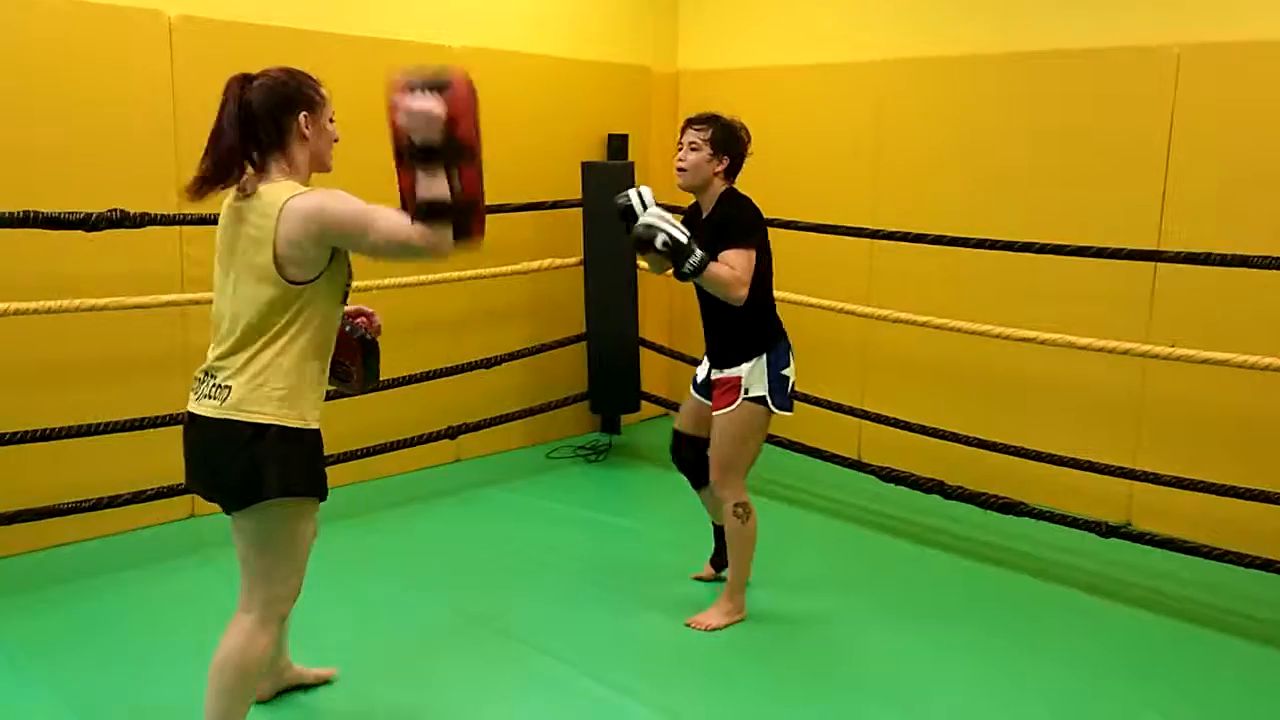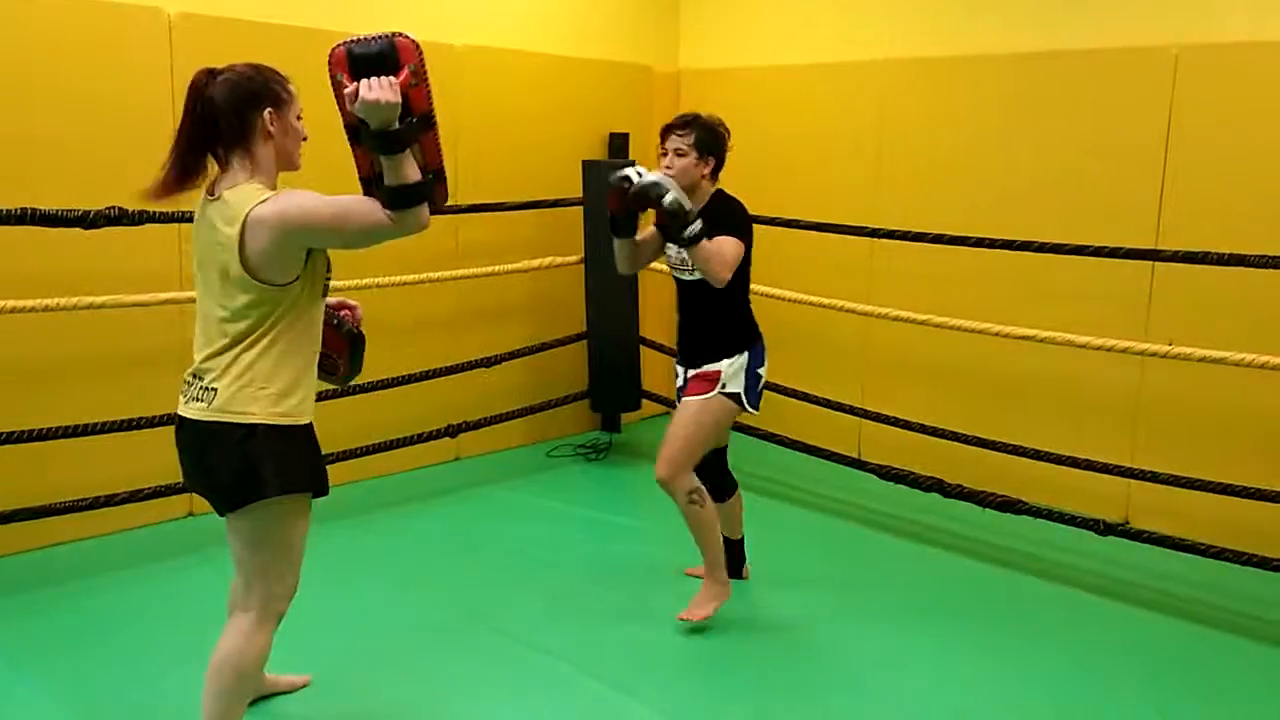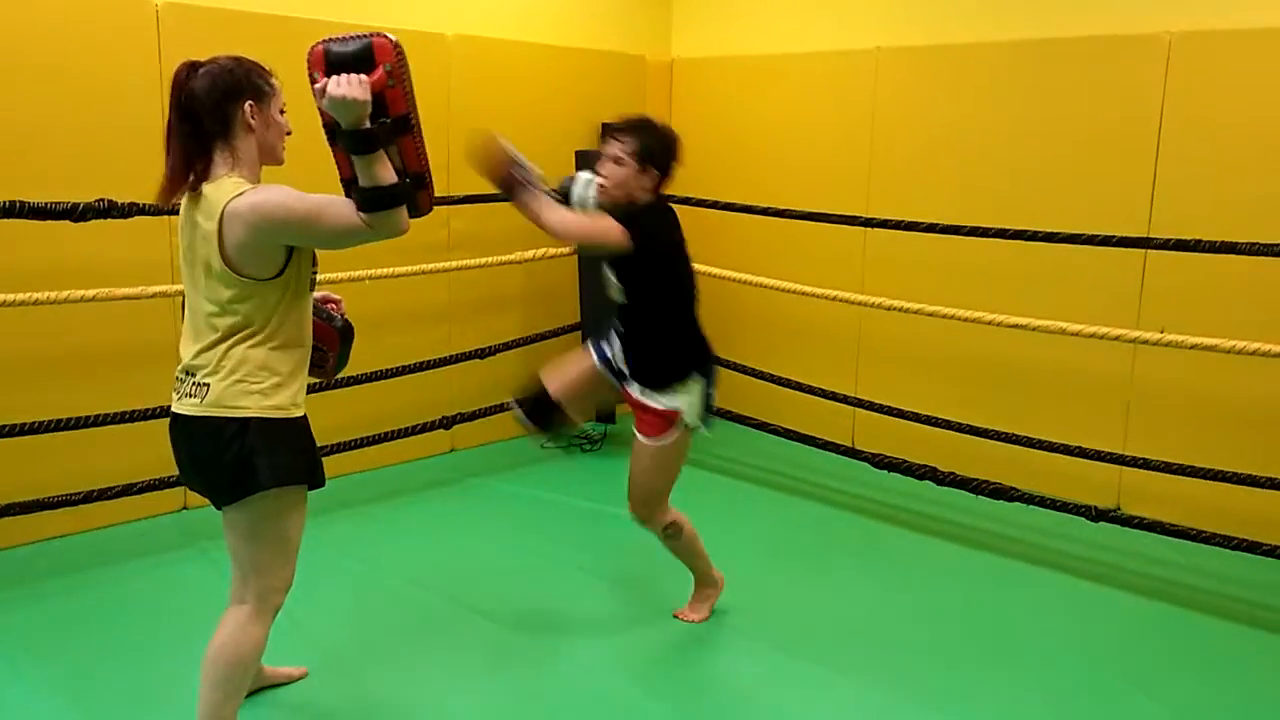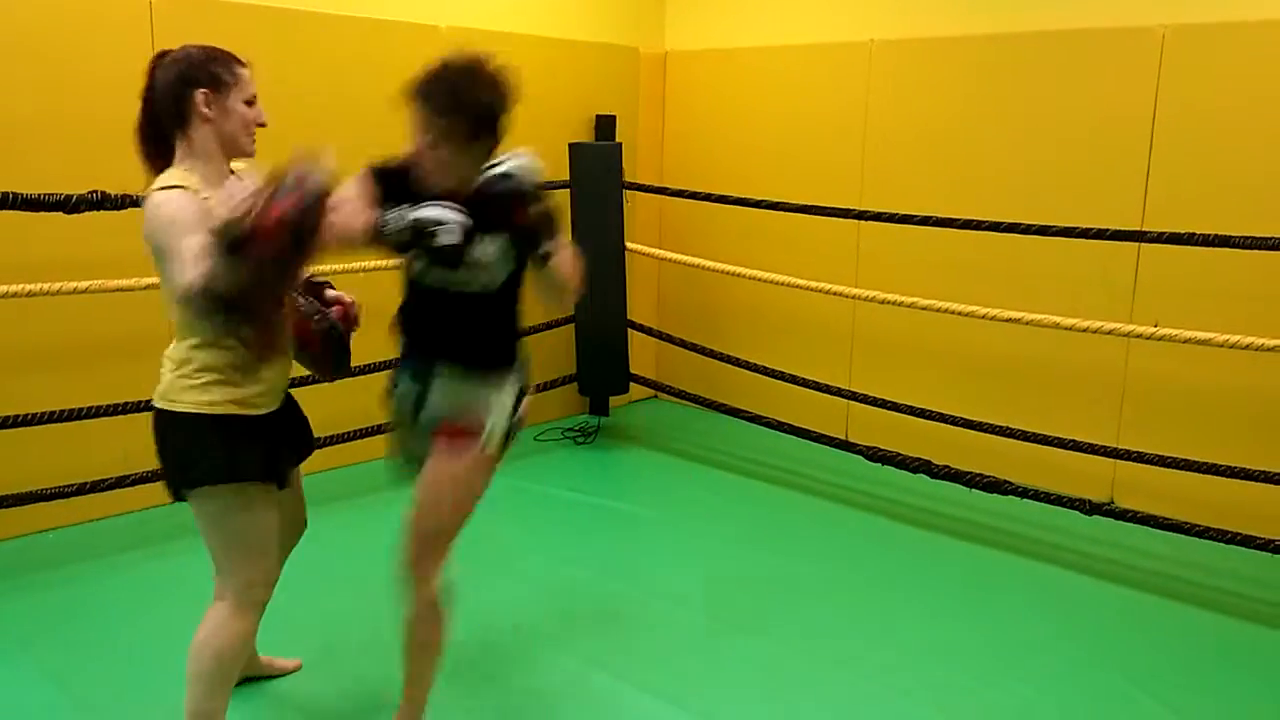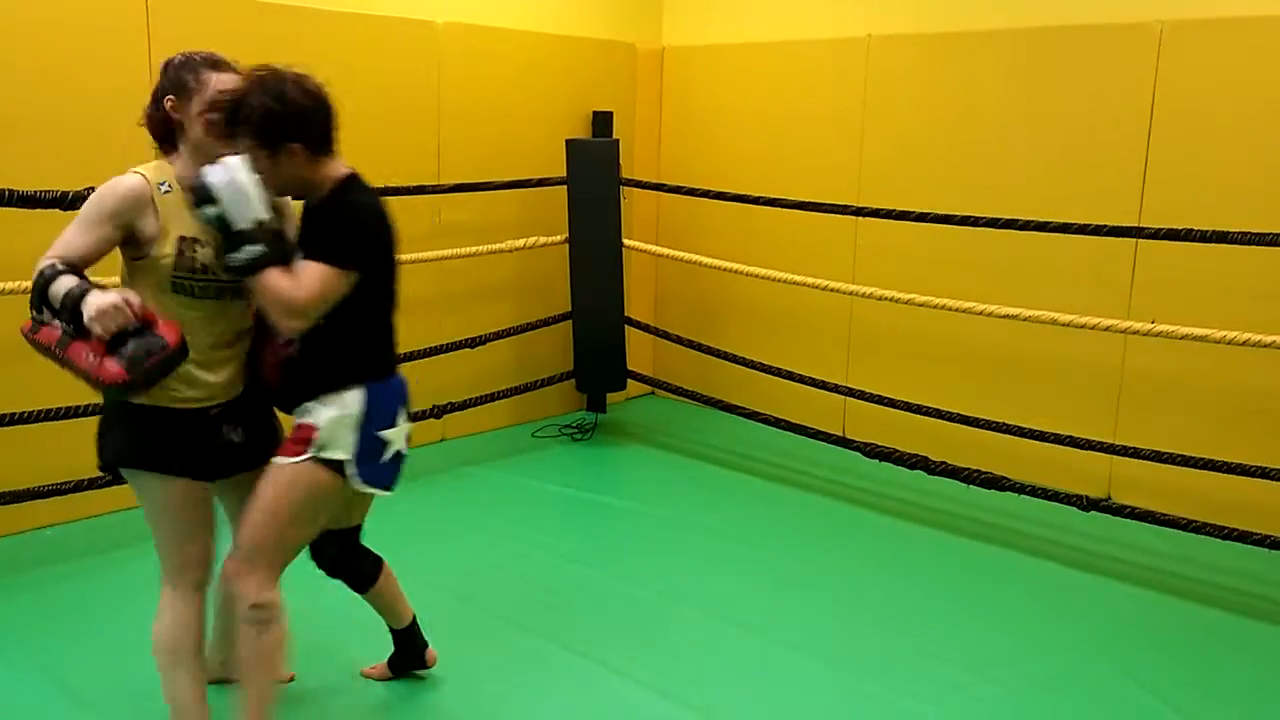
dt=0.4s
person 1, frame 1
left shoulder: (242, 202)
right shoulder: (317, 210)
right elbow: (436, 238)
left wrist: (333, 317)
right wrist: (427, 144)
left hip: (224, 415)
right hip: (264, 427)
left knee: (289, 545)
right knee: (265, 599)
person 1, frame 2
left shoulder: (217, 204)
right shoulder: (282, 214)
right elbow: (409, 217)
left wrist: (314, 308)
right wrist: (386, 129)
left hip: (215, 417)
right hip: (255, 429)
left knee: (260, 571)
right knee: (267, 597)
person 1, frame 3
left shoulder: (202, 197)
right shoulder: (261, 208)
right elbow: (387, 222)
left wrist: (298, 301)
right wrist: (358, 128)
left hip: (210, 411)
right hip: (248, 421)
left knee: (262, 563)
right knee: (261, 590)
person 1, frame 4
left shoulder: (238, 182)
right shoulder: (173, 204)
right elbow: (205, 313)
left wrist: (316, 299)
right wrist: (230, 243)
left hip: (257, 404)
right hip: (214, 416)
left knee: (282, 530)
right knee: (243, 584)
left ankle: (239, 656)
person 1, frame 5
right shoulder: (134, 193)
right elbow: (50, 273)
right wrist: (91, 300)
left hip: (235, 401)
right hip: (158, 411)
right knee: (188, 577)
left ankle: (222, 658)
person 2, frame 1
left shoulder: (738, 214)
right shoulder: (697, 214)
left elbow: (736, 289)
right elbow: (659, 266)
left wrist: (681, 249)
right wrist: (645, 231)
left hip: (755, 361)
right hip: (722, 358)
left knee: (725, 480)
right knee: (685, 451)
left ankle: (733, 600)
right ankle: (726, 552)
person 2, frame 2
left shoulder: (729, 213)
right shoulder: (676, 213)
left elbow: (720, 272)
right elbow: (628, 265)
left wrist: (679, 215)
right wrist: (624, 217)
left hip: (731, 360)
right hip: (694, 358)
left knee: (671, 471)
right knee: (708, 465)
left ankle: (717, 580)
right ankle: (734, 559)
person 2, frame 3
left shoulder: (653, 223)
right shoulder: (620, 217)
left elbow: (573, 232)
right elbow: (578, 228)
left wrist: (515, 180)
right wrist: (580, 200)
left hip: (672, 378)
right hip: (629, 349)
left knee: (646, 508)
right knee: (534, 405)
left ankle: (708, 583)
person 2, frame 4
left shoulder: (510, 193)
right shoulder: (402, 181)
left elbow: (567, 292)
right elbow: (334, 229)
left wrist: (530, 221)
right wrist: (394, 227)
left hip: (480, 387)
right hip: (421, 371)
left knee: (418, 566)
right knee: (415, 466)
person 2, frame 5
left shoulder: (352, 216)
right shoulder: (326, 201)
left elbow: (293, 312)
left wrist: (242, 231)
left hip: (351, 411)
right hip: (343, 403)
left knee: (247, 572)
right knee: (334, 545)
right ankle: (413, 648)
